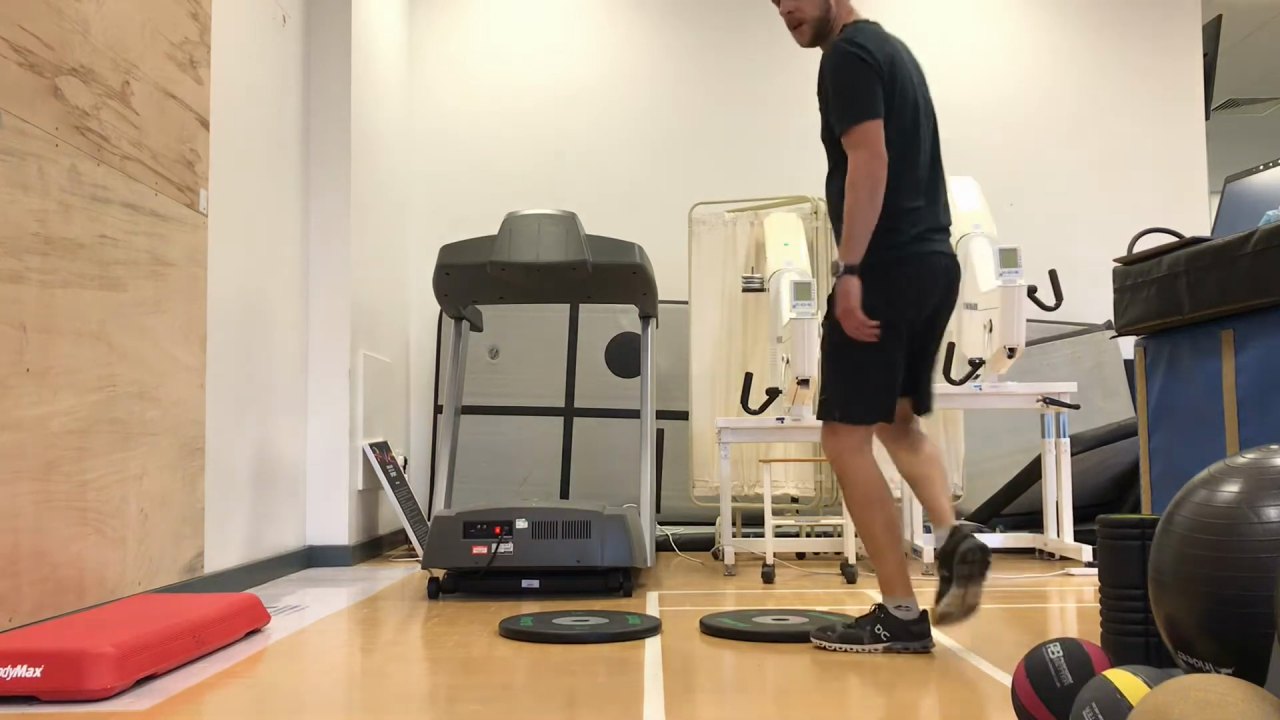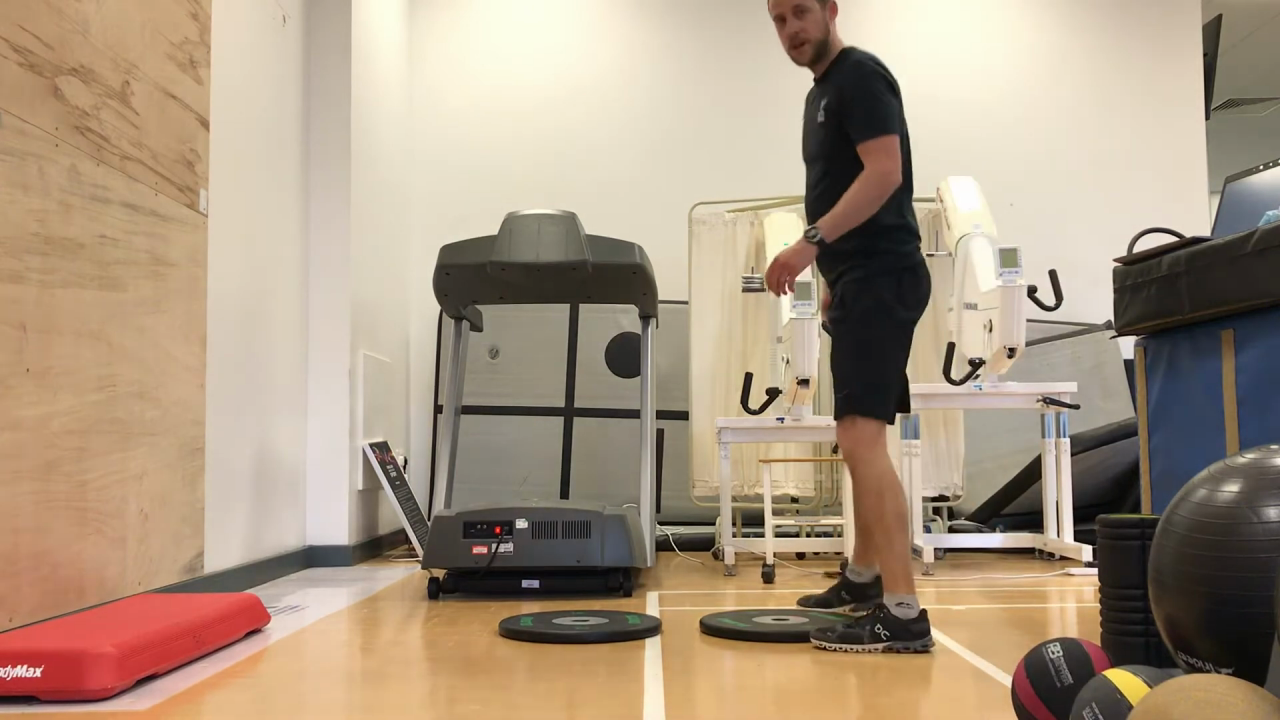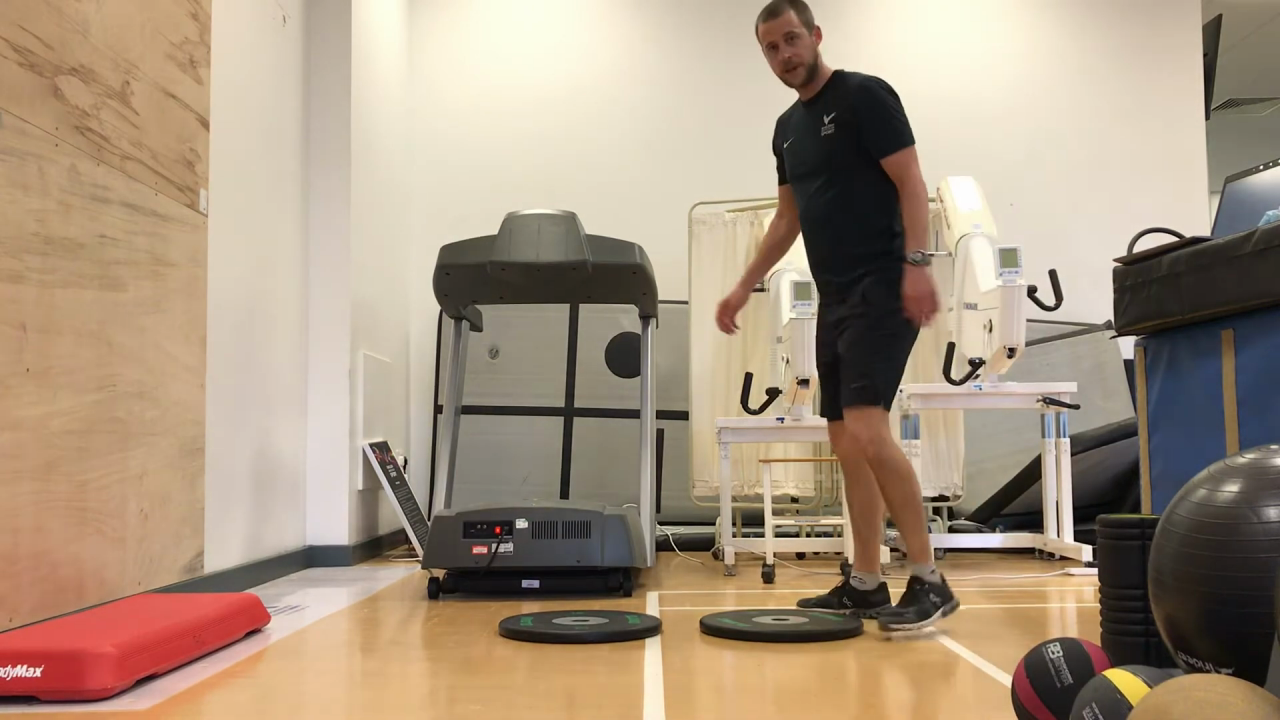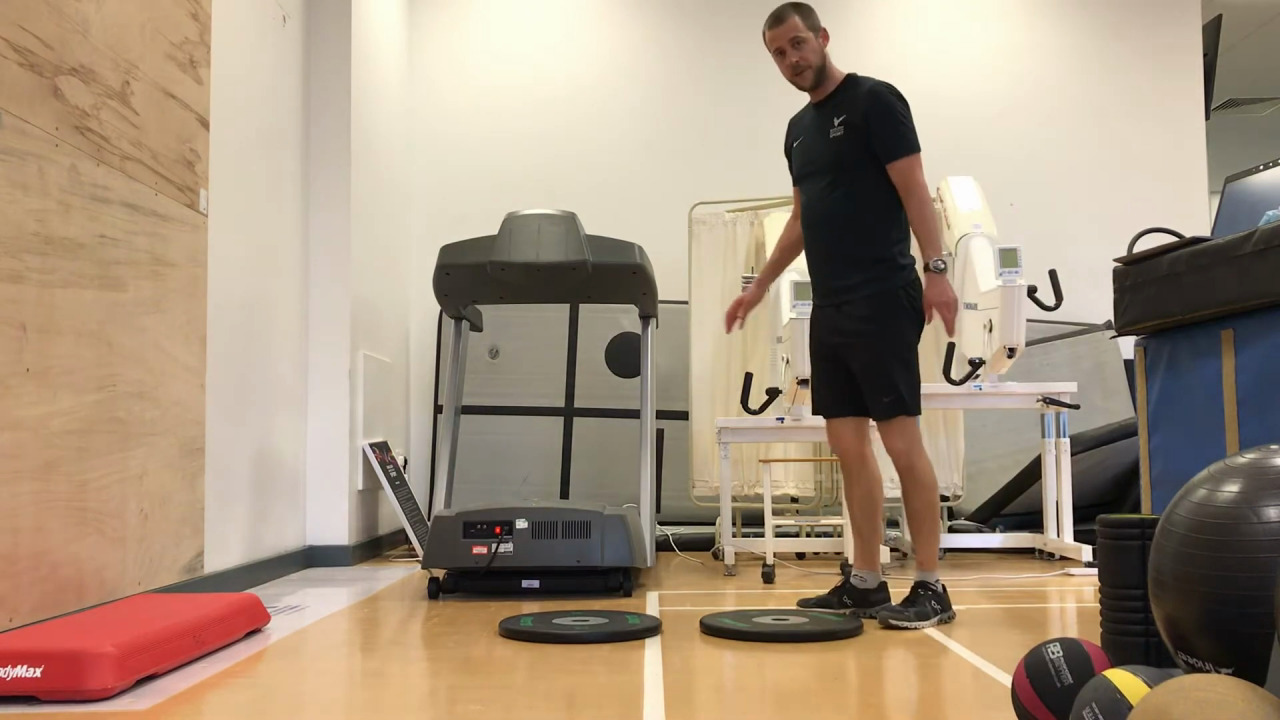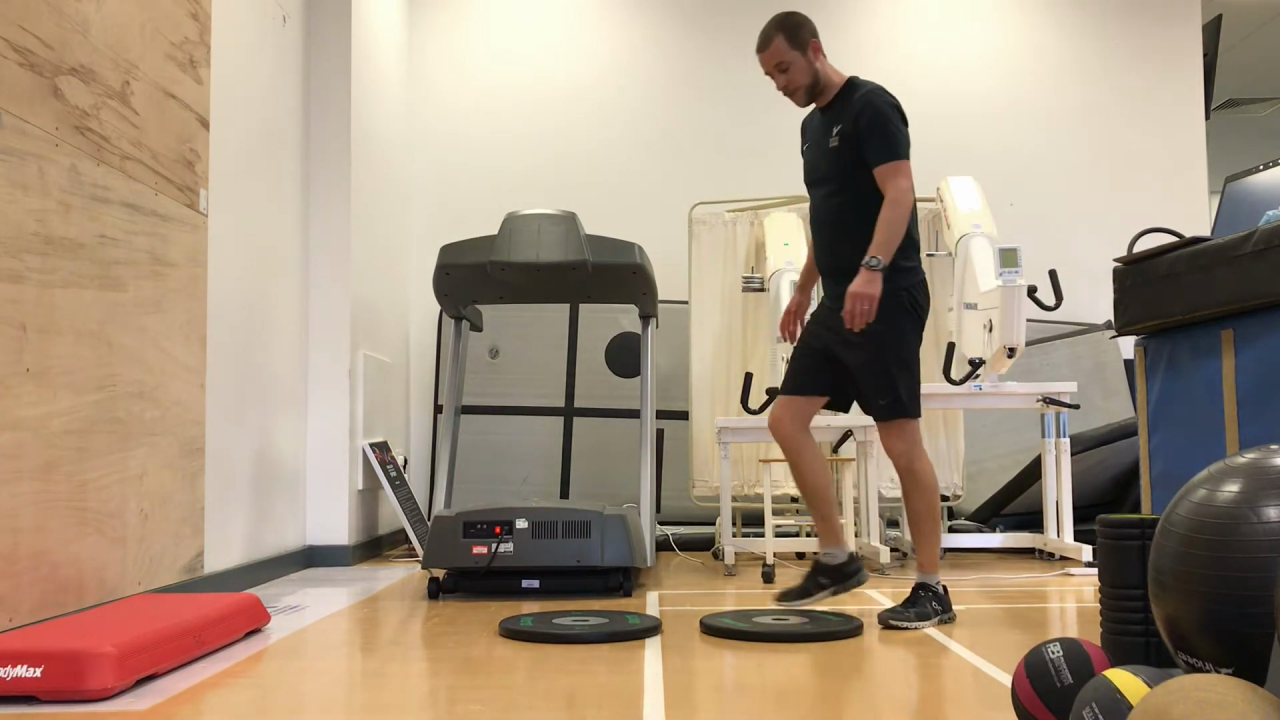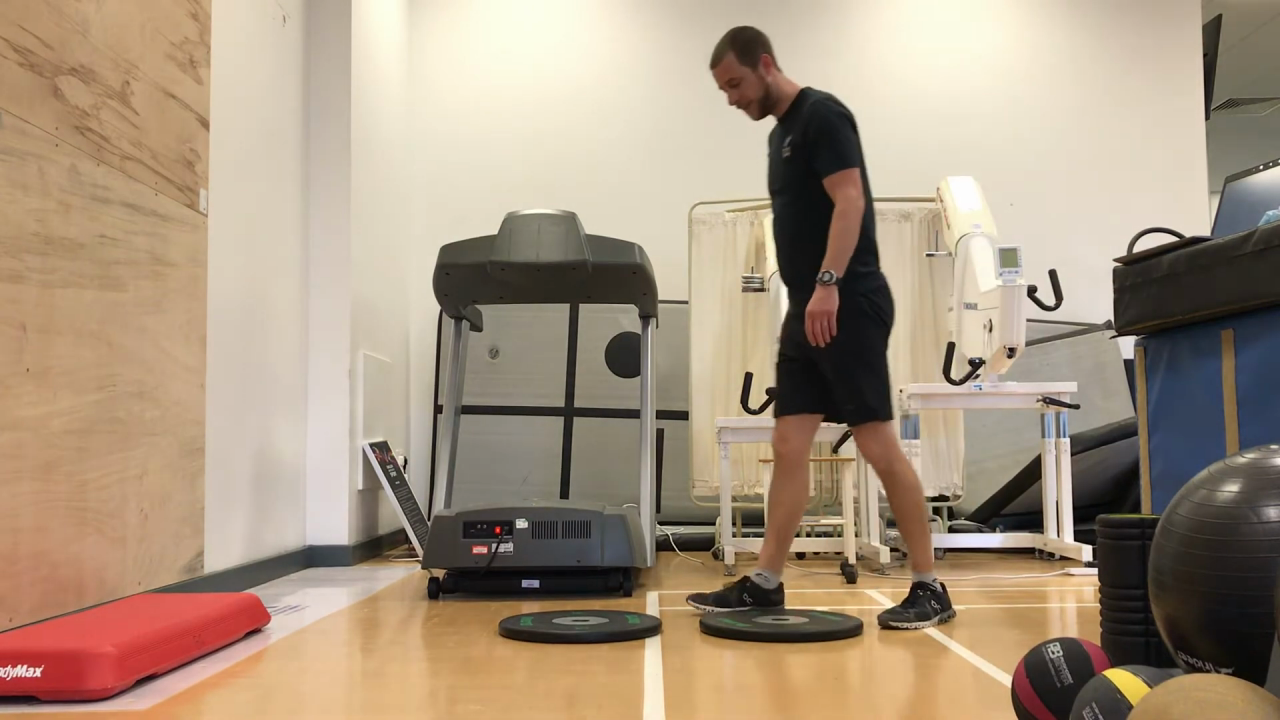
dt=0.3s
person 1, frame 1
left shoulder: (847, 54)
left elbow: (869, 163)
left wrist: (848, 272)
left hip: (888, 270)
right hip: (933, 263)
left knee: (845, 437)
right knee: (897, 422)
left ankle: (901, 614)
right ankle: (955, 540)
person 1, frame 2
left shoulder: (859, 75)
right shoulder: (822, 91)
left elbow: (884, 170)
left wrist: (809, 241)
right wrist: (817, 249)
left hip: (881, 276)
right hip: (855, 282)
left knee: (863, 437)
right knee: (857, 436)
left ankle: (902, 613)
right ankle: (865, 575)
person 1, frame 3
left shoulder: (865, 95)
right shoulder: (788, 126)
left elbow: (910, 181)
right elbow: (788, 217)
left wrist: (916, 262)
right wrist: (746, 285)
left hip: (881, 291)
right hip: (836, 298)
left knee: (866, 431)
right knee: (845, 441)
left ankle: (928, 579)
right ankle: (865, 582)
person 1, frame 4
left shoulder: (873, 100)
right shoulder: (799, 126)
left elbow: (914, 187)
left wrist: (934, 270)
right wrist: (759, 286)
left hip: (883, 298)
right hip: (830, 303)
left knee: (900, 440)
right knee: (848, 443)
left ankle: (930, 587)
right ankle: (866, 583)
person 1, frame 5
left shoulder: (870, 106)
right shoulder: (812, 124)
left elbow: (899, 193)
left wrist: (873, 270)
right wrist: (803, 290)
left hip: (885, 298)
right hip: (837, 303)
left knee: (900, 443)
right knee: (786, 419)
left ankle: (932, 588)
right ankle: (835, 557)
person 1, frame 6
left shoulder: (821, 115)
right shoulder: (779, 132)
left elbow: (849, 203)
left wrist: (829, 286)
left hip: (847, 305)
right hip: (806, 309)
left knee: (877, 444)
right knee: (789, 445)
left ankle: (928, 588)
right ankle: (764, 582)
